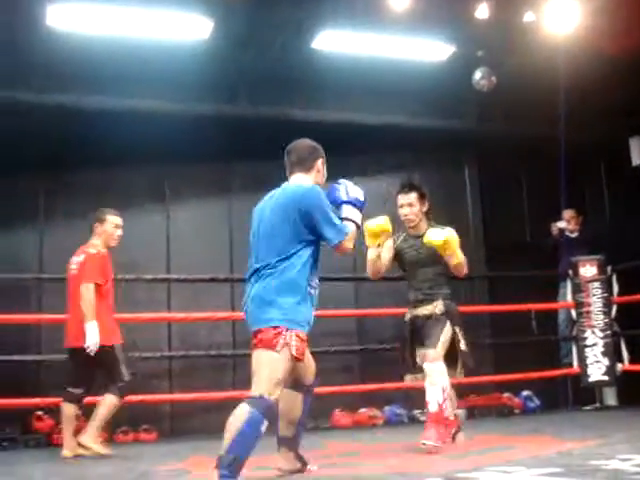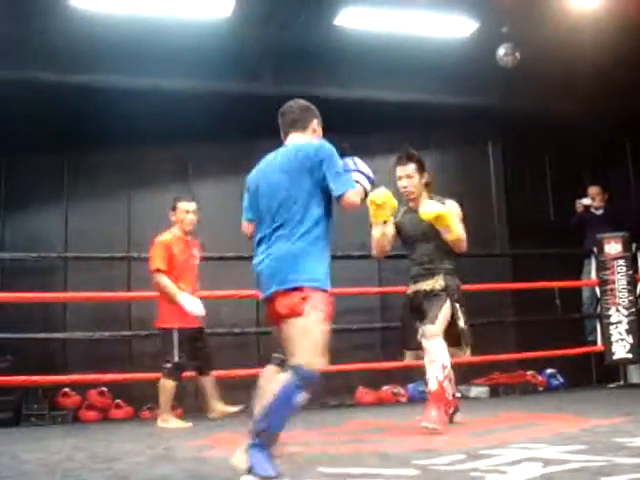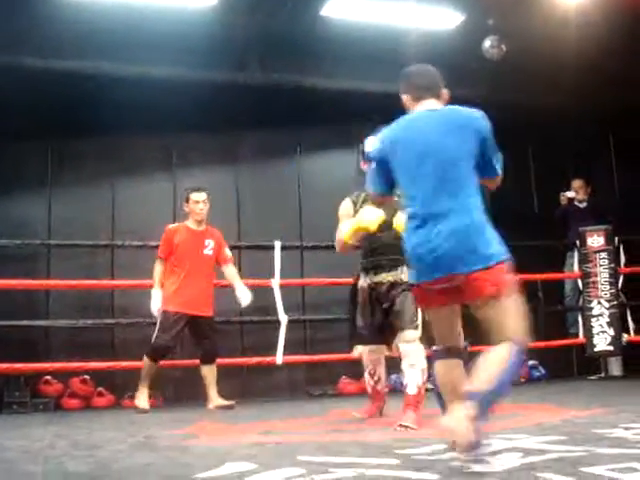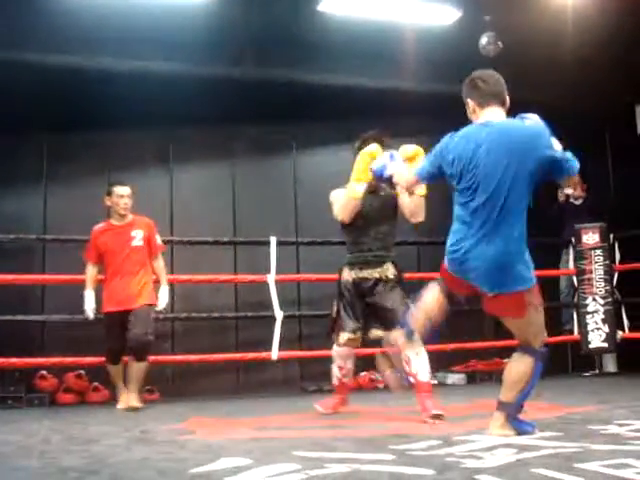
dt=0.7s
person 1, frame 1
left shoulder: (267, 202)
right shoulder: (310, 195)
right elbow: (344, 244)
right wrist: (351, 207)
left hip: (268, 304)
right hip: (282, 310)
left knee: (304, 376)
right knee: (265, 397)
person 1, frame 2
left shoulder: (261, 168)
right shoulder: (319, 150)
left elbow: (249, 227)
right elbow: (348, 198)
right wrist: (361, 178)
left hip: (271, 272)
right hip: (300, 271)
left knee: (292, 359)
right knee: (307, 367)
left ankle: (264, 441)
right ankle: (257, 449)
person 1, frame 3
left shoulder: (389, 138)
right shoulder: (474, 120)
left elbow: (377, 196)
right elbow: (492, 180)
left wrist: (374, 159)
left hip: (424, 256)
right hip: (475, 247)
left knee: (446, 346)
right knee: (512, 341)
left ankle: (463, 422)
right ankle: (466, 413)
person 1, frame 4
left shoulder: (454, 144)
right shoulder: (535, 137)
left elbow: (407, 180)
right elbow: (572, 173)
left wrist: (390, 170)
left hip: (462, 258)
right hip: (508, 266)
left knee: (445, 288)
right knee: (533, 344)
left ankle: (408, 337)
right ankle: (503, 419)
person 2, frame 1
left shoulder: (445, 234)
right shoulder: (395, 242)
left elbow: (461, 271)
right elbow: (374, 272)
left wrist: (451, 248)
right wrist: (373, 244)
left hip: (440, 310)
right hip: (414, 314)
left knee: (432, 360)
right knee: (426, 374)
left ankle: (436, 426)
right ankle: (451, 424)
person 2, frame 2
left shoulder: (447, 206)
right shoulder: (397, 215)
left elbow: (461, 245)
right elbow: (379, 252)
left wrist: (444, 220)
right wrist: (378, 221)
left hip: (443, 285)
right hip: (416, 289)
left knee: (432, 337)
right knee: (431, 346)
left ankle: (435, 406)
right ankle: (450, 405)
person 2, frame 3
right shoulder: (352, 204)
right elbow: (341, 246)
right wrist: (357, 227)
left hip: (401, 277)
right hip: (369, 280)
left knee: (410, 338)
right knee: (370, 348)
left ankle: (412, 407)
right ankle: (376, 402)
person 2, frame 4
left shoulder: (394, 191)
right shoulder: (341, 194)
left elbow: (416, 216)
right elbow: (344, 215)
right wrist: (360, 176)
left hip: (386, 273)
right hip: (355, 276)
right knee: (345, 340)
left ankle: (425, 398)
right ankle: (339, 395)
person 3, frame 1
left shoulder: (80, 255)
right shoulder: (97, 253)
right elbow: (87, 290)
right wrist: (92, 325)
left hip: (76, 334)
right hip: (96, 334)
left knee: (75, 389)
right knee: (117, 384)
left ankle: (69, 444)
right ankle: (90, 434)
person 3, frame 2
left shoulder: (192, 243)
right shoulder: (164, 241)
right elbow: (159, 276)
right wrist: (181, 297)
left hip: (193, 316)
right hip: (174, 317)
left knee: (204, 362)
right knee: (174, 364)
left ankle: (215, 407)
right ankle: (165, 417)
person 3, frame 3
left shoulder: (215, 236)
right shoulder: (173, 231)
left elbow: (227, 265)
right elbow: (160, 262)
left wrist: (240, 287)
right wrist: (156, 291)
left hip: (203, 307)
right hip: (174, 304)
left knee: (209, 351)
right knee: (159, 346)
left ankle: (213, 397)
right ankle: (142, 390)
person 3, frame 4
left shoulder: (145, 225)
right shoulder: (99, 231)
left elbow: (157, 258)
right elbow: (92, 265)
left wrist: (163, 286)
right wrist: (89, 293)
left hip: (141, 297)
right hip: (112, 301)
left knee: (140, 343)
right knee: (114, 350)
left ankle: (133, 394)
right ankle: (122, 394)
person 4, frame 1
left shoulder: (586, 237)
right shoulder: (560, 237)
right wrist: (554, 237)
right hip: (566, 282)
right knee: (564, 321)
right ankle: (567, 360)
person 4, frame 2
left shoulder: (611, 214)
right shoulder: (584, 215)
right elbow: (575, 228)
right wrist: (578, 213)
right hip: (591, 260)
right knee: (588, 299)
right ankle: (591, 338)
person 4, frame 3
left shoulder: (595, 207)
right shoulder: (568, 208)
left elbow: (605, 223)
right elbow: (558, 221)
left wrist: (587, 200)
right wrist: (563, 206)
right hip: (573, 252)
right knee: (571, 293)
right ankle: (573, 330)
person 4, frame 4
left shoulder: (589, 204)
right shoulder: (565, 206)
left wrist: (583, 198)
right wrist: (561, 202)
right hip: (569, 249)
right knee: (566, 289)
right ankle: (568, 326)
